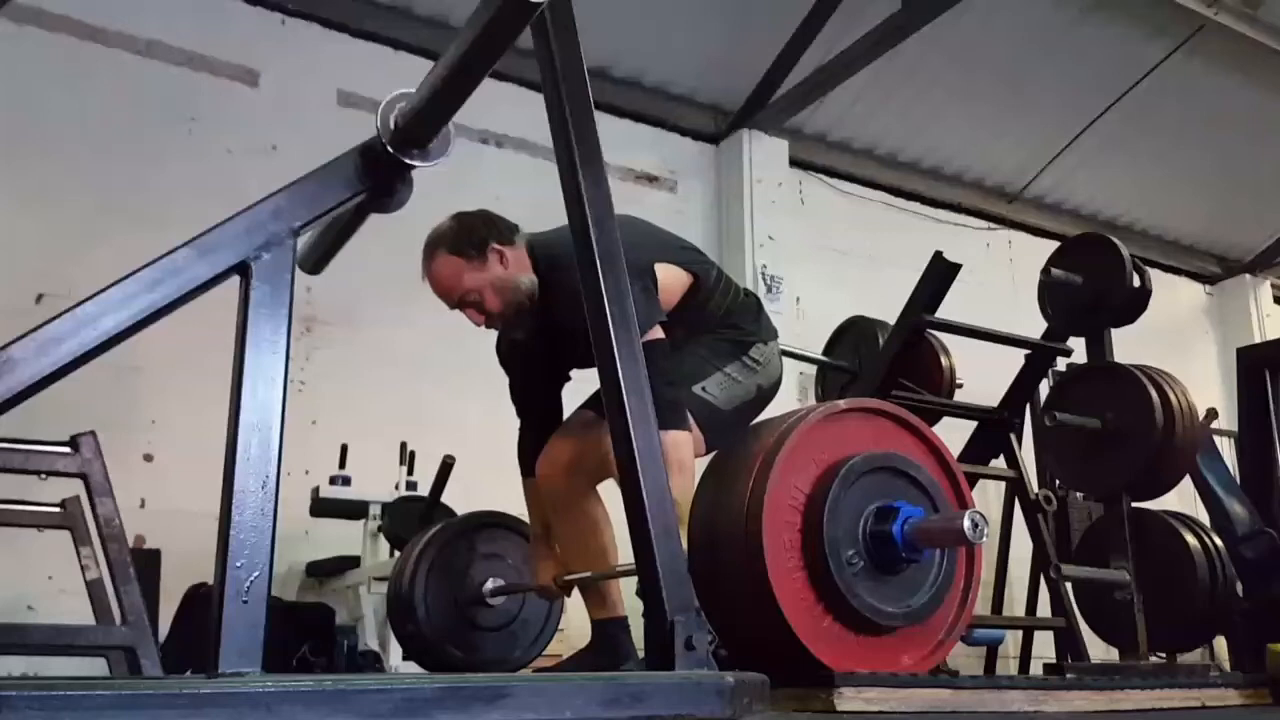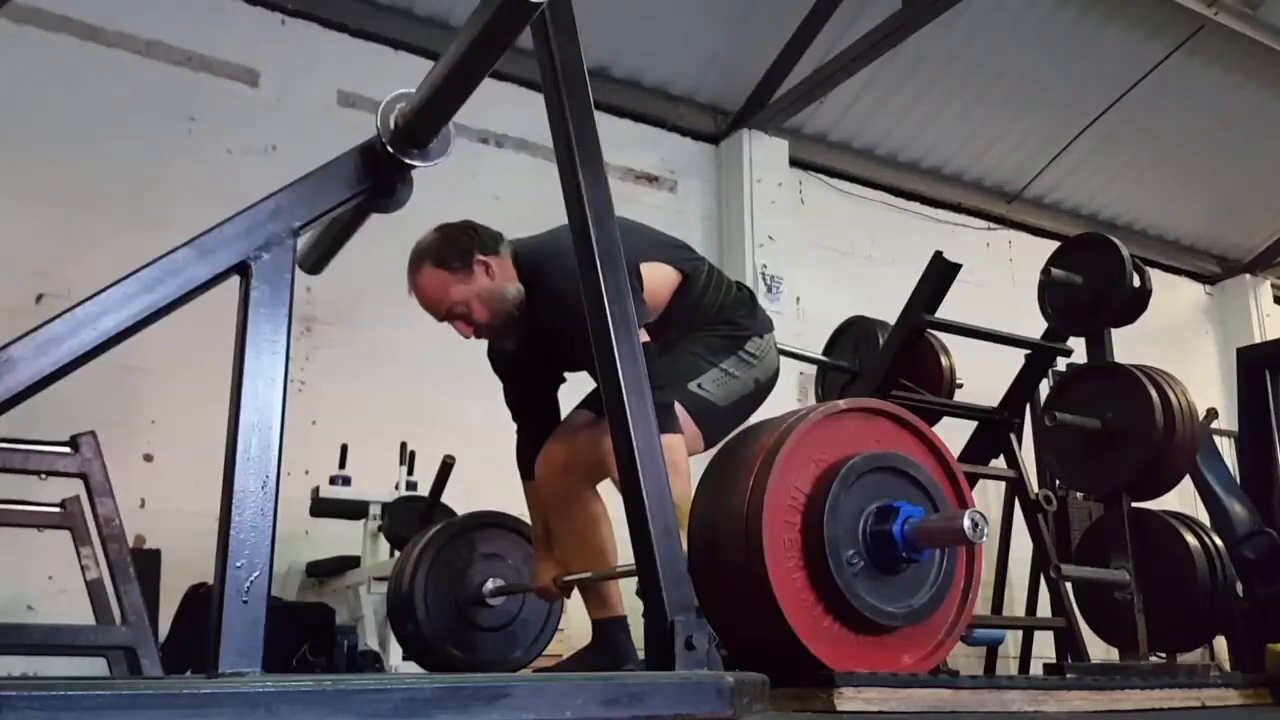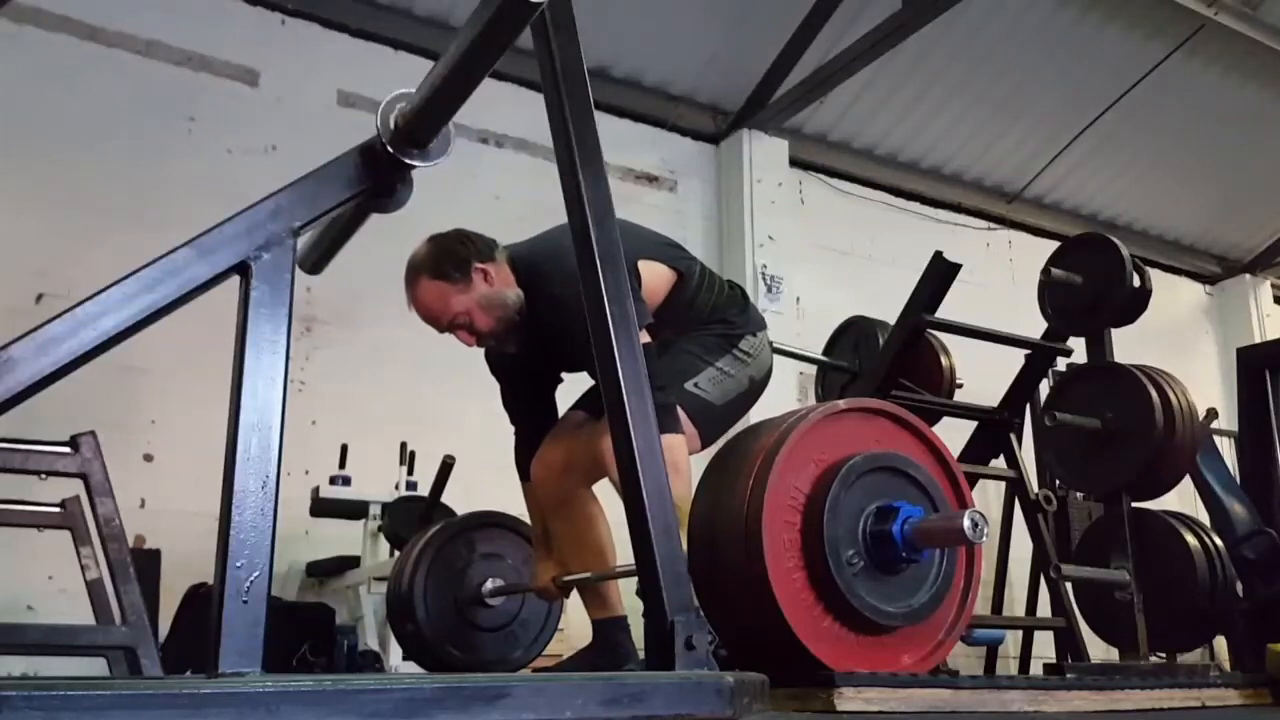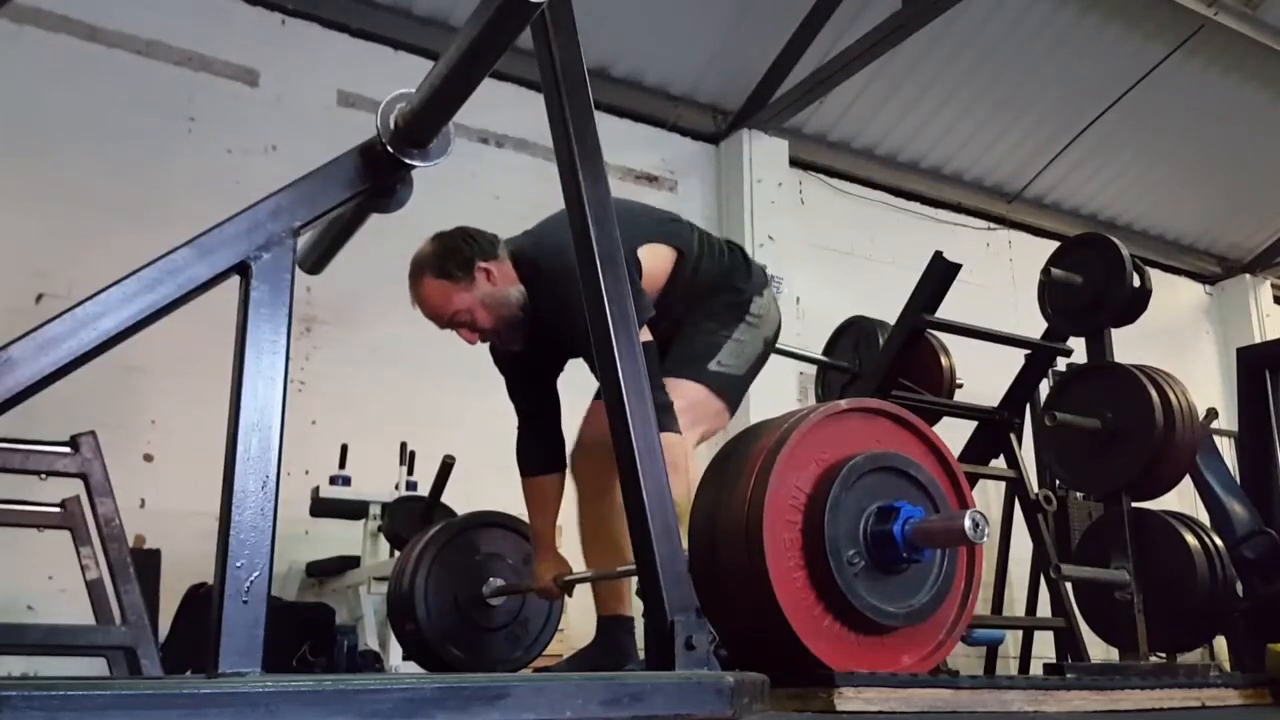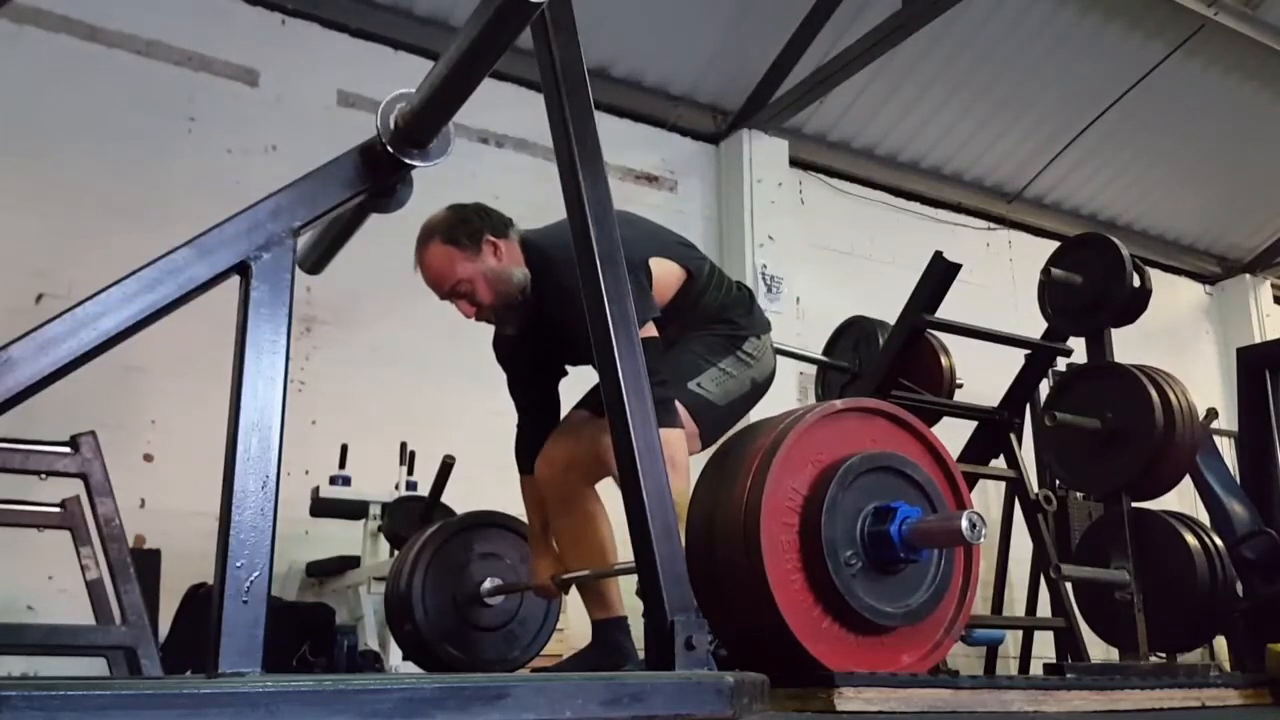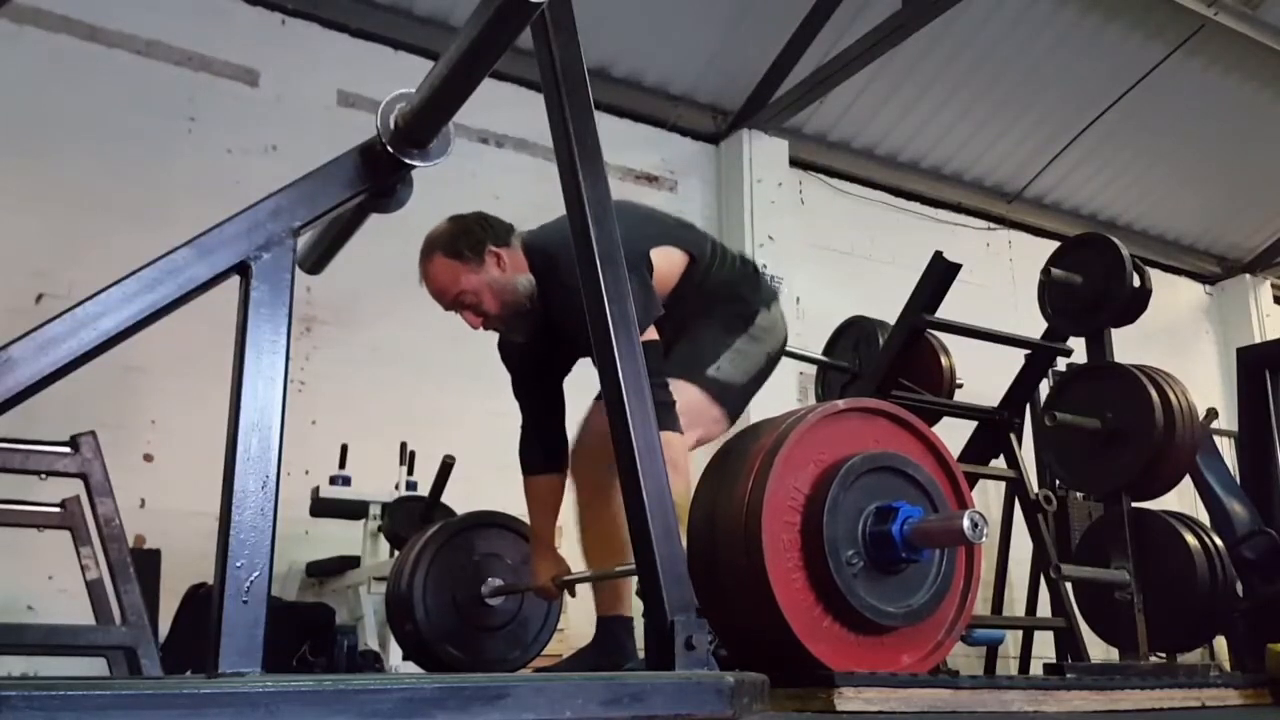
dt=0.5s
person 1, frame 1
right shoulder: (521, 332)
left elbow: (660, 400)
right elbow: (536, 431)
left wrist: (683, 544)
right wrist: (542, 551)
left hip: (734, 347)
right knee: (559, 465)
right ankle: (612, 643)
person 1, frame 2
left shoulder: (572, 275)
right shoulder: (510, 334)
left elbow: (650, 405)
right elbow: (535, 438)
right wrist: (544, 553)
left hip: (731, 341)
right hip: (666, 352)
right knee: (558, 465)
right ankle: (611, 643)
person 1, frame 3
left shoulder: (573, 279)
right shoulder: (508, 337)
left elbow: (652, 403)
right elbow: (533, 439)
left wrist: (680, 544)
right wrist: (544, 554)
left hip: (725, 340)
right hip: (658, 352)
right knee: (555, 466)
right ankle: (611, 642)
person 1, frame 4
left shoulder: (574, 272)
right shoulder: (514, 326)
left elbow: (649, 400)
right elbow: (538, 436)
right wrist: (543, 551)
left hip: (732, 304)
right hip: (667, 323)
right knee: (593, 458)
right ankle: (615, 640)
person 1, frame 5
left shoulder: (582, 267)
right shoulder: (517, 327)
left elbow: (652, 397)
right elbow: (535, 432)
right wrist: (541, 549)
left hip: (728, 339)
right hip: (658, 352)
right knee: (558, 466)
right ankle: (611, 641)
person 1, frame 6
left shoulder: (581, 269)
right shoulder: (522, 322)
left elbow: (649, 398)
right elbow: (542, 435)
right wrist: (542, 550)
left hip: (736, 314)
right hip: (671, 332)
left knee: (653, 448)
right knee: (593, 461)
right ankle: (614, 640)
